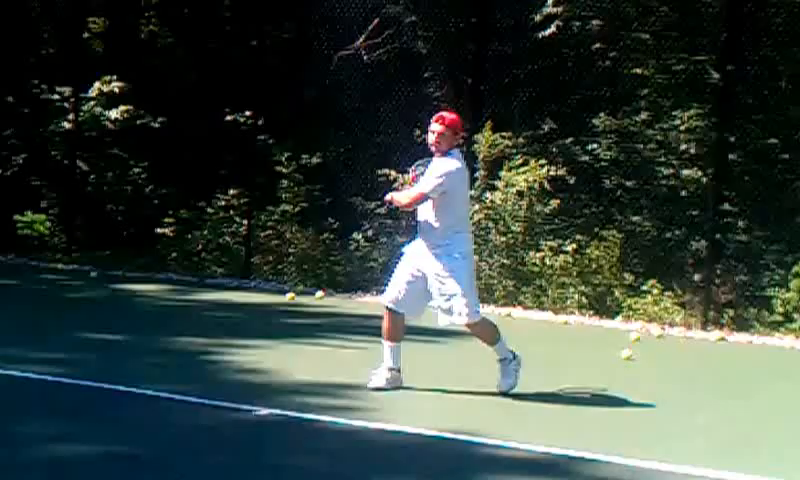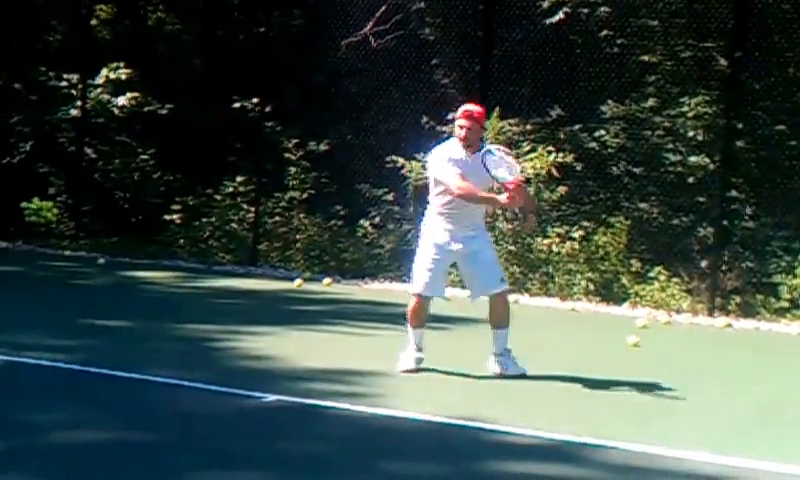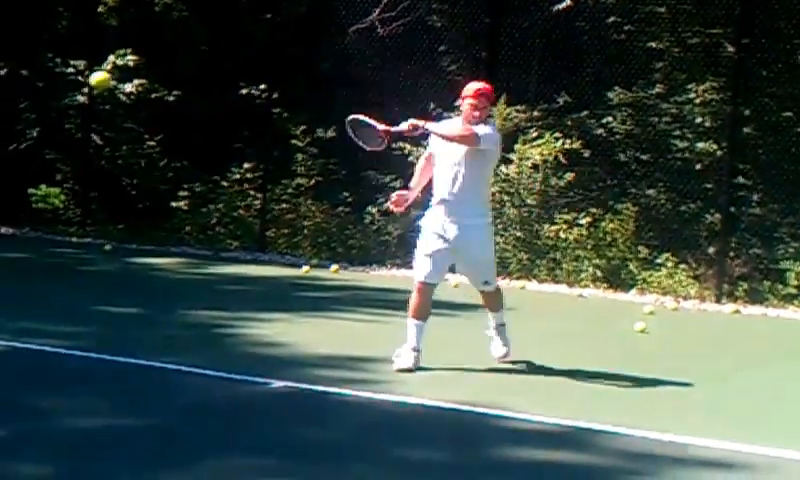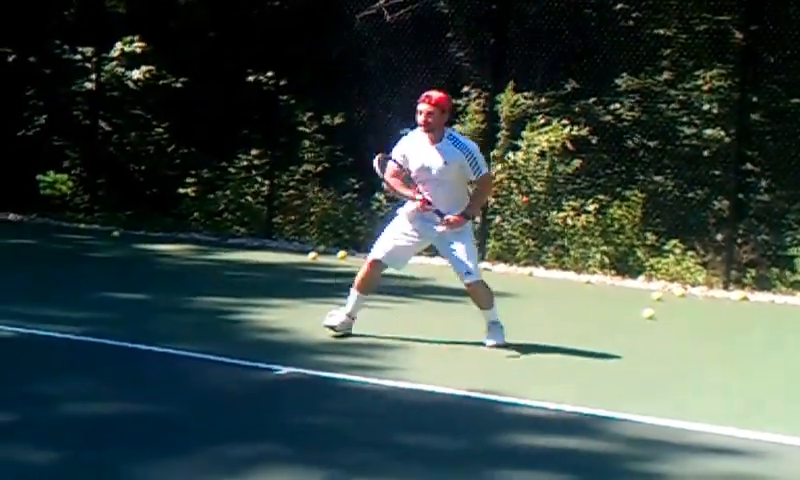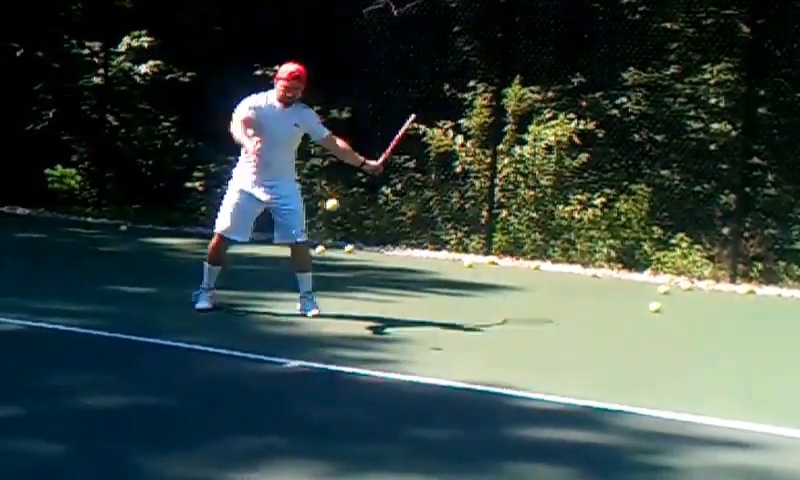
dt=1s
person 1, frame 1
left shoulder: (449, 168)
right shoulder: (440, 163)
left elbow: (407, 200)
left wrist: (394, 196)
right wrist: (415, 189)
left hip: (450, 253)
right hip: (423, 249)
left knee: (469, 318)
right knee: (393, 307)
left ankle: (506, 358)
right ankle: (390, 371)
person 1, frame 2
right shoulder: (441, 155)
left elbow: (515, 188)
right elbow: (458, 189)
left wrist: (525, 209)
right wrist: (497, 200)
left hip: (475, 234)
right hip: (438, 234)
left knee: (498, 293)
right knee: (420, 294)
left ankle: (501, 354)
right ankle: (414, 349)
person 1, frame 3
left shoulder: (489, 134)
right shoulder: (444, 129)
left elbow: (465, 137)
right elbow: (429, 164)
left wrist: (425, 126)
right wrist: (412, 192)
left hip: (473, 225)
right hip: (438, 220)
left knee: (488, 287)
right knee: (423, 284)
left ankle: (498, 329)
right ankle: (411, 350)
person 1, frame 4
left shoulder: (464, 148)
right shoulder: (408, 143)
left elbow: (485, 184)
right elbow: (391, 178)
left wrist: (465, 215)
right wrist: (412, 195)
left hip: (451, 223)
right hip: (414, 218)
left knee: (472, 280)
right knee: (374, 262)
left ankle: (494, 325)
right ankle: (347, 315)
person 1, frame 5
left shoulder: (304, 114)
right shoulder: (254, 103)
left elbow: (332, 141)
right elbow: (237, 126)
left wrist: (362, 161)
right wrist: (248, 141)
left hip: (284, 185)
right hip: (246, 181)
left knee: (298, 242)
right knee: (222, 236)
left ankle: (306, 296)
right ankle: (207, 289)
